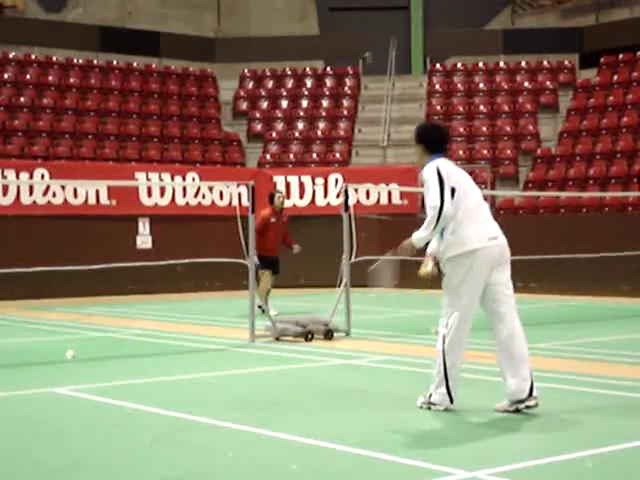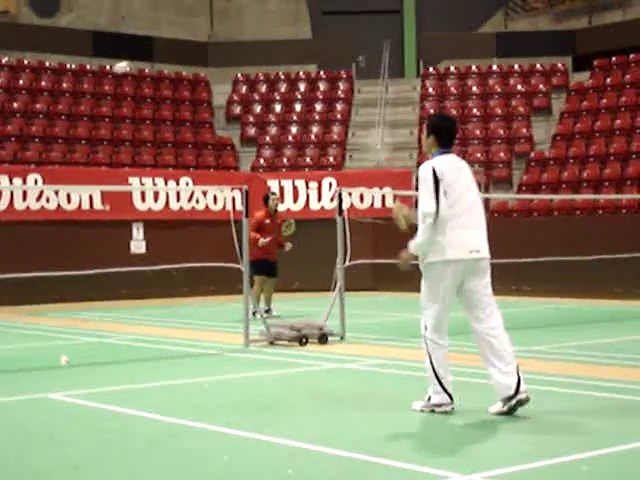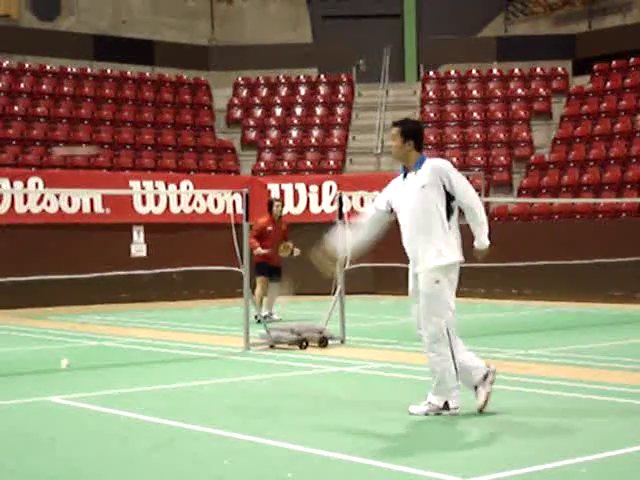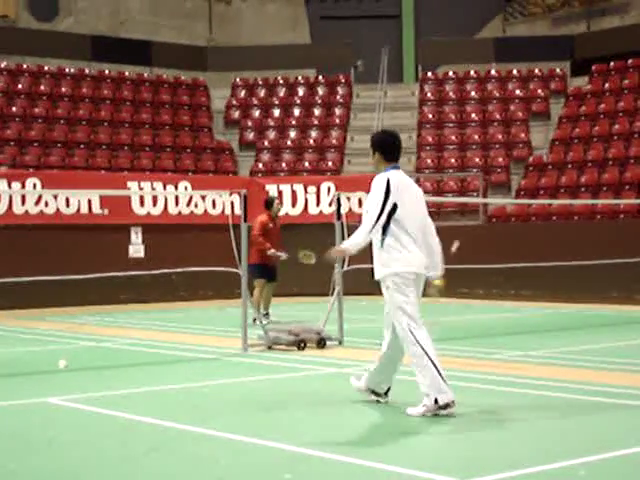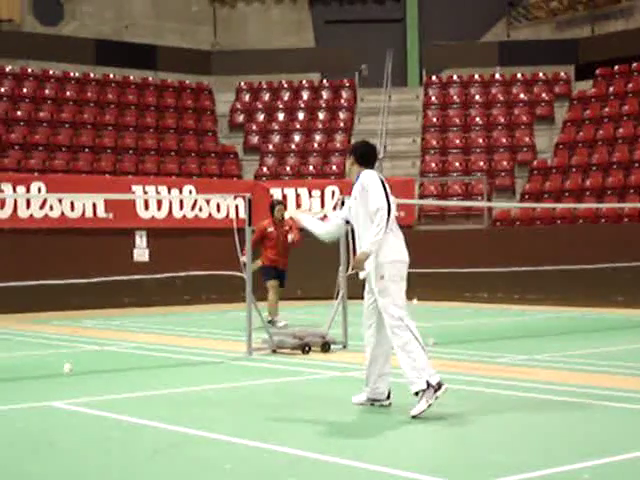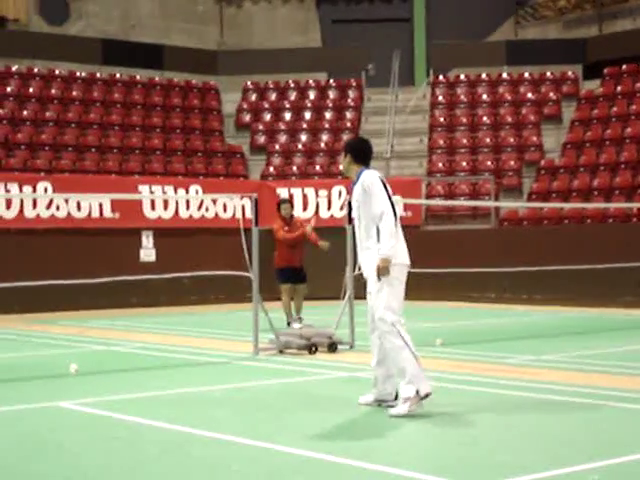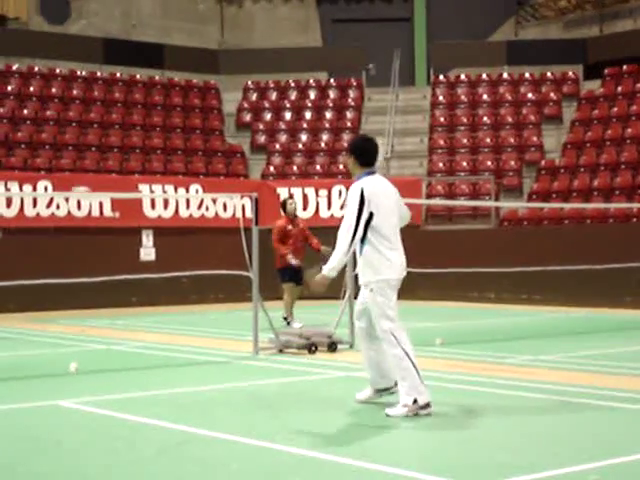
dt=0.5s
person 1, frame 1
left shoulder: (433, 170)
right shoulder: (451, 169)
left elbow: (442, 213)
left wrist: (416, 241)
right wrist: (432, 256)
left hip: (468, 252)
right hip: (495, 245)
left knee: (453, 325)
right knee: (506, 320)
left ankle: (441, 395)
right ankle: (522, 392)
person 1, frame 2
left shoulder: (432, 168)
right shoulder: (461, 167)
left elbow: (434, 216)
left wrist: (413, 249)
right wrist: (412, 216)
left hip: (444, 258)
right hip: (475, 254)
left knee: (433, 328)
right knee: (487, 323)
left ankle: (440, 397)
right ankle: (511, 387)
person 1, frame 3
left shoulder: (438, 168)
right shoulder: (397, 186)
left elbow: (472, 203)
right elbow: (370, 221)
left wrist: (481, 241)
right wrist: (337, 246)
left hip: (440, 262)
right hip: (420, 265)
left knee: (435, 329)
right knee: (434, 329)
left ankle: (446, 398)
right ankle: (477, 373)
person 1, frame 4
left shoulder: (384, 181)
right shoulder: (411, 185)
left elbow: (373, 221)
right elbow: (430, 232)
left wrist: (347, 247)
right wrist: (436, 271)
left hip: (398, 269)
right hip: (414, 267)
left knee: (410, 330)
right knee: (395, 329)
left ankle: (439, 396)
right ankle: (377, 384)
person 1, frame 5
left shoulder: (369, 178)
right shoulder: (353, 199)
left elbow: (384, 213)
right elbow: (327, 230)
left wrist: (366, 249)
right wrist: (301, 216)
left hip: (387, 261)
right hip: (375, 265)
left knee: (397, 321)
right knee: (375, 328)
left ankle: (427, 381)
right ankle: (378, 390)
person 1, frame 6
left shoulder: (371, 179)
right shoulder: (359, 188)
left elbow: (389, 215)
left wrist: (385, 255)
right wrist: (377, 259)
left hip: (388, 265)
right hip: (376, 268)
left knee: (388, 324)
right knee: (378, 328)
left ankle: (416, 387)
right ankle: (385, 391)
person 1, frame 7
left shoulder: (360, 189)
right shoulder: (385, 185)
left elbow: (349, 234)
right elbow: (404, 217)
left wrist: (327, 272)
left hip: (379, 272)
right hip: (384, 268)
left knee: (389, 332)
right knee: (364, 320)
left ankle: (417, 398)
right ankle: (382, 382)
person 2, frame 1
left shoulder: (283, 216)
right shoulder: (264, 214)
left elbow: (285, 234)
right elbow: (255, 233)
left wrist: (292, 245)
right wrist: (254, 250)
left hip: (274, 254)
right hip: (262, 253)
left knee: (271, 279)
right knee: (265, 277)
left ankle: (262, 303)
right ankle: (265, 307)
person 2, frame 2
left shoulder: (277, 218)
right shoulder: (259, 216)
right elbow: (251, 232)
left wrist: (284, 244)
right wrist: (258, 240)
left hip: (272, 256)
right hip: (259, 256)
left knee: (271, 281)
right knee: (259, 281)
left ankle: (267, 308)
right ankle: (255, 309)
person 2, frame 3
left shoulder: (283, 224)
right shoulder: (262, 222)
left elbow: (285, 240)
right elbow: (252, 237)
left wrist: (293, 249)
right wrist: (256, 248)
left hip: (276, 261)
right hip: (262, 260)
left knee: (275, 286)
right knee: (261, 283)
left ankle: (268, 312)
right ankle: (259, 313)
person 2, frame 4
left shoulder: (275, 221)
right shoulder: (262, 220)
right elbow: (256, 237)
left wrist: (280, 252)
right wrist: (268, 248)
left hip: (271, 260)
right hip: (259, 260)
left knee: (270, 285)
right knee: (260, 285)
left ankle: (265, 313)
right ankle: (257, 316)
person 2, frame 5
left shoulder: (289, 224)
right shoulder: (265, 225)
left elbow: (297, 237)
right elbow: (255, 240)
left wrist: (293, 238)
right wrist: (246, 254)
left hip: (282, 264)
right hip: (268, 263)
left knee: (277, 291)
right knee: (273, 288)
left ankle: (270, 318)
right ankle: (276, 318)
person 2, frame 6
left shoulder: (299, 222)
right shoulder: (278, 226)
left elbow: (309, 233)
right elbow: (288, 239)
left wrist: (319, 242)
right wrist: (303, 231)
left hip: (298, 263)
right hip: (284, 264)
left knee: (302, 290)
right knee: (286, 291)
left ankle: (298, 316)
right ankle: (290, 320)
person 2, frame 7
left shoulder: (300, 223)
right shoulder: (280, 224)
left elbow: (309, 237)
right elbow: (276, 243)
left wrist: (320, 247)
right wrist: (287, 255)
left hip: (297, 264)
right hip: (285, 263)
left knee: (296, 291)
right knee: (289, 290)
left ankle: (286, 315)
right ankle: (290, 319)
